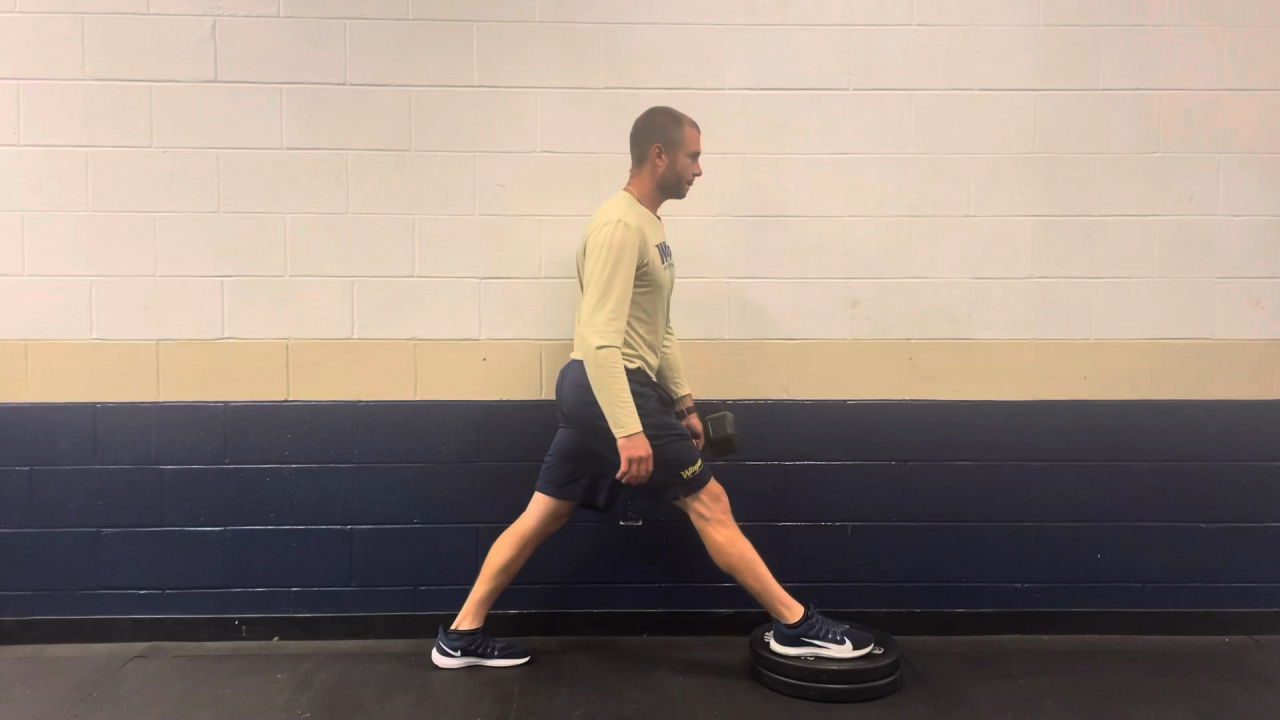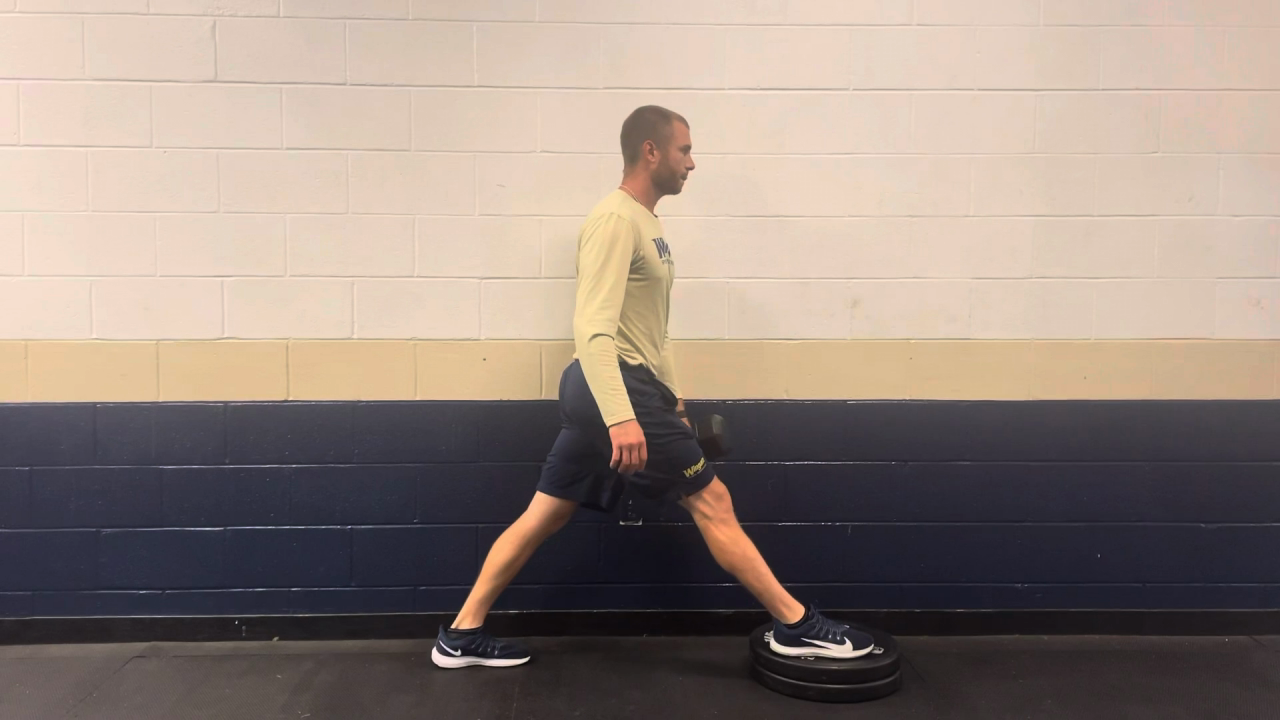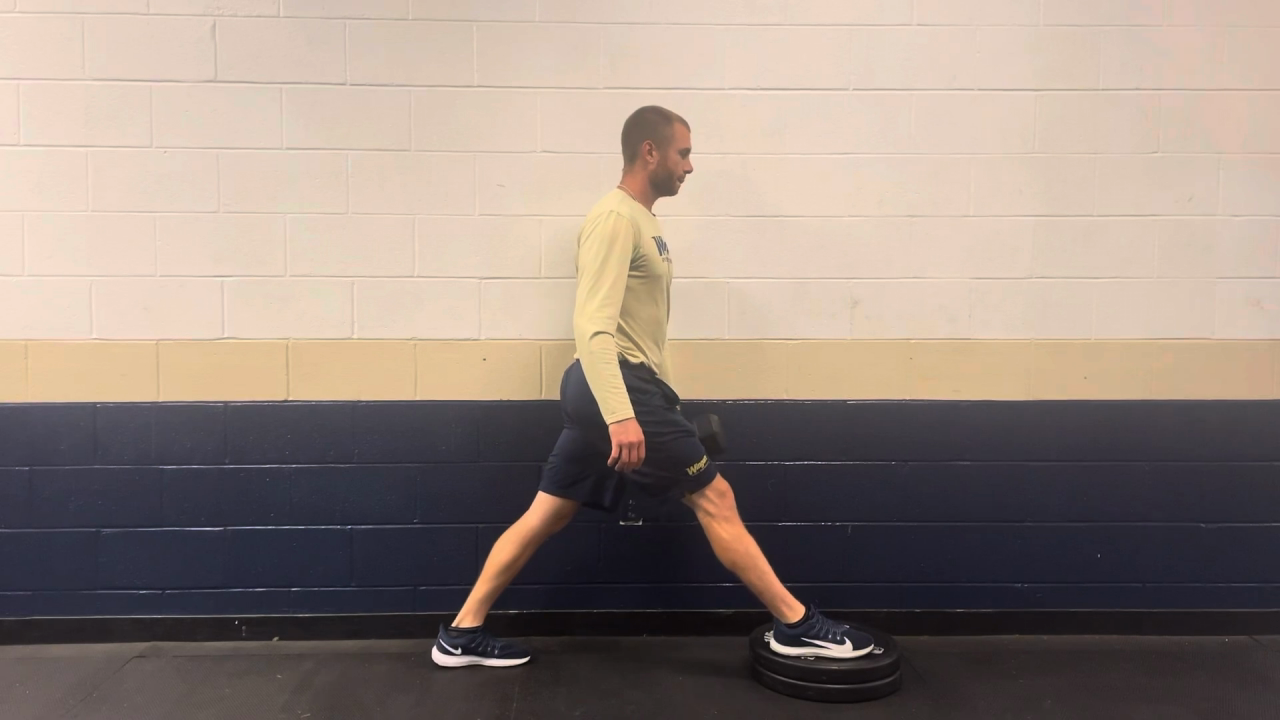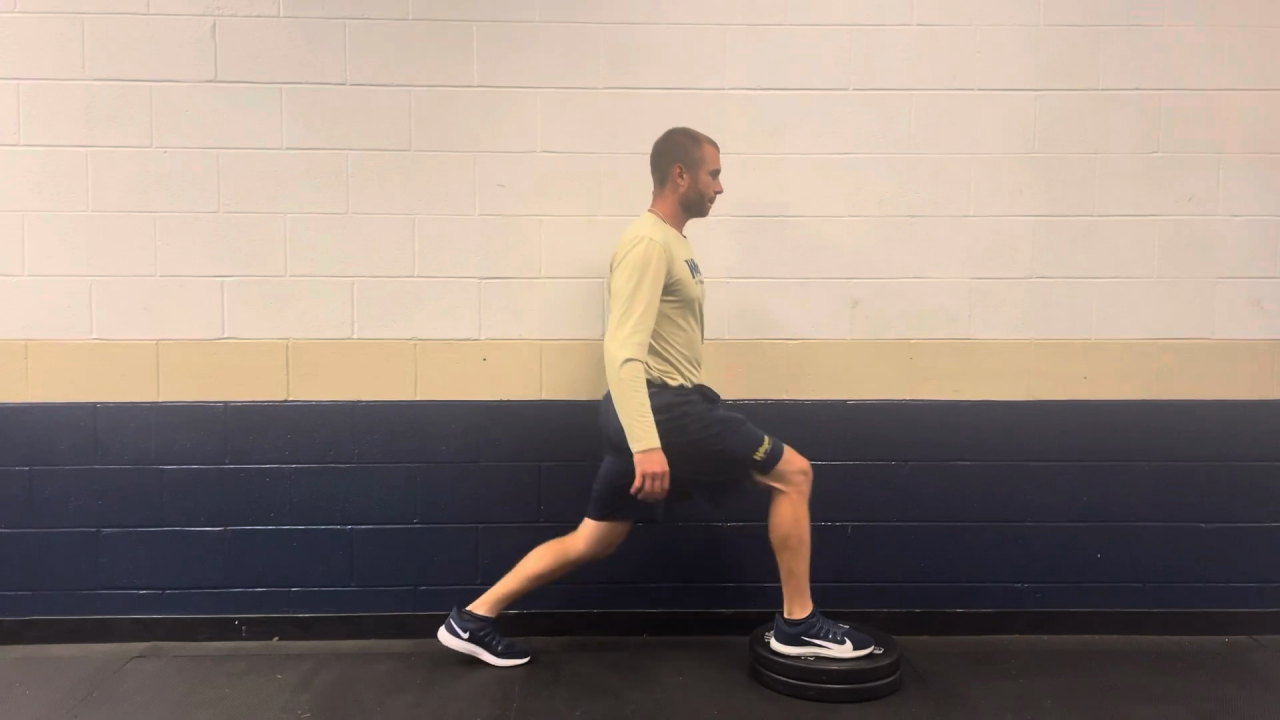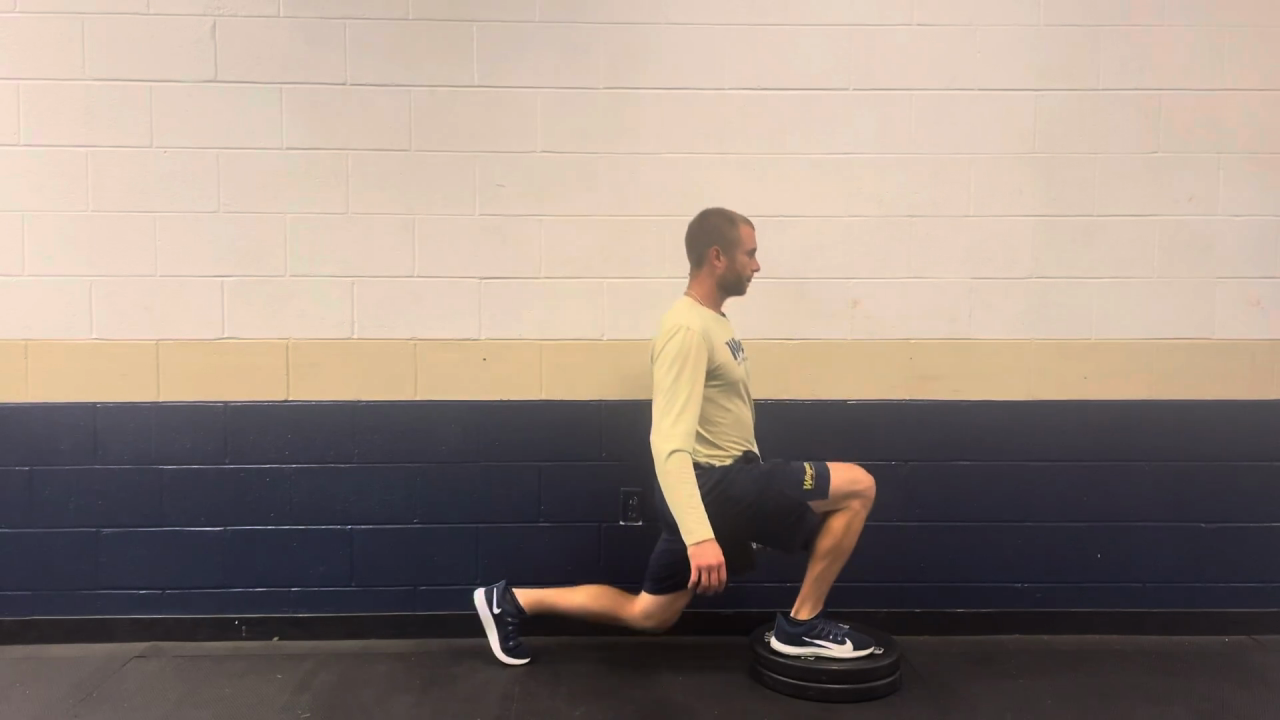
dt=0.5s
person 1, frame 1
left shoulder: (646, 223)
right shoulder: (621, 227)
left elbow: (656, 330)
right elbow: (600, 338)
left wrist: (682, 402)
right wrist: (628, 429)
left hip: (590, 390)
right hip: (608, 388)
left knee: (543, 514)
right knee: (709, 501)
left ankle: (462, 635)
right ankle: (797, 626)
person 1, frame 2
left shoulder: (643, 222)
right shoulder: (616, 220)
right elbow: (594, 328)
left wrist: (674, 404)
right wrist: (622, 417)
left hip: (598, 391)
right hip: (618, 389)
left knee: (546, 513)
right knee: (712, 500)
left ankle: (462, 633)
right ankle: (797, 625)
person 1, frame 3
left shoulder: (640, 219)
right shoulder: (616, 218)
right elbow: (593, 326)
left wrist: (651, 402)
right wrist: (621, 416)
left hip: (601, 389)
right hip: (617, 387)
left knee: (547, 513)
right knee: (715, 498)
left ankle: (463, 632)
right ankle: (797, 625)
person 1, frame 4
left shoulder: (668, 240)
right shoulder: (649, 243)
right elbow: (623, 352)
right wrist: (646, 445)
left hip: (654, 406)
right hip: (663, 406)
left knee: (593, 539)
right knee: (792, 474)
left ankle: (475, 617)
right ankle: (798, 623)
person 1, frame 5
left shoulder: (710, 321)
right shoulder: (688, 330)
right elbow: (670, 444)
left wrist: (748, 515)
right wrist: (699, 537)
left hip: (721, 481)
right hip: (716, 485)
left knee: (649, 613)
right knee: (857, 487)
left ankle: (509, 602)
right ankle: (803, 624)
